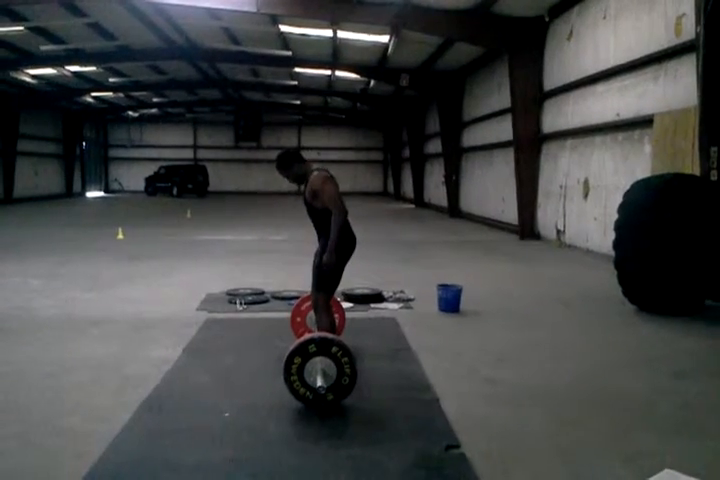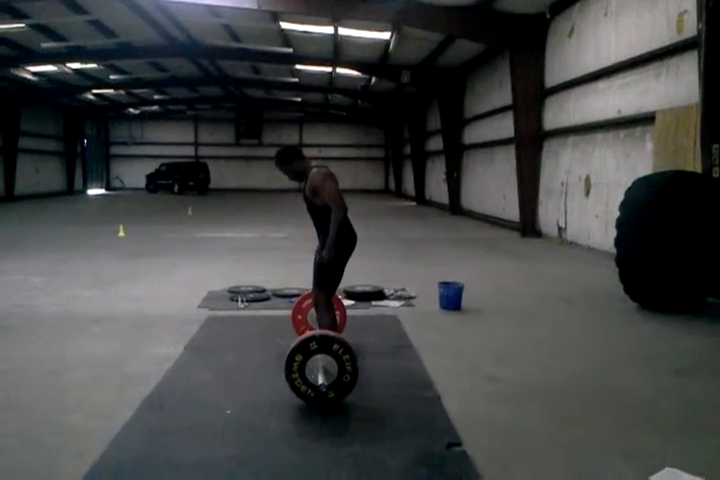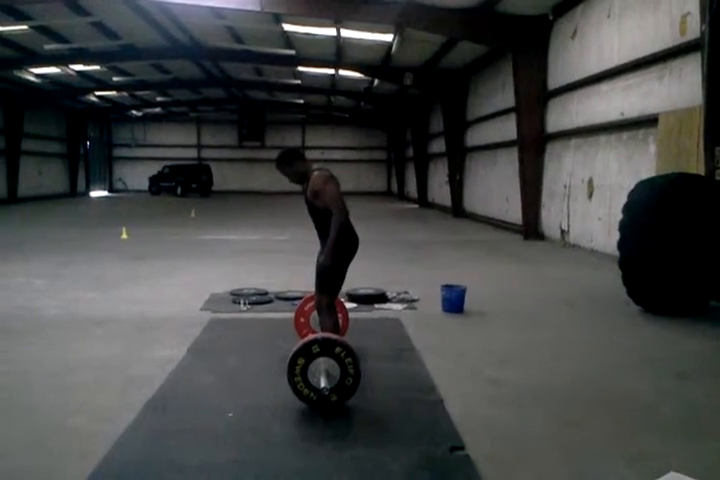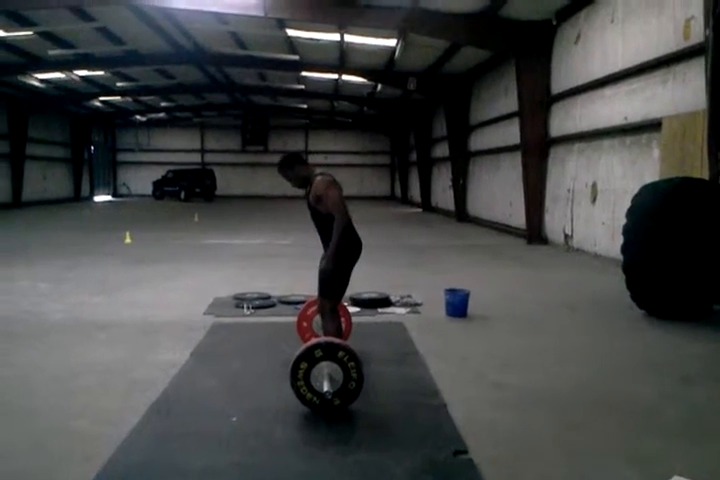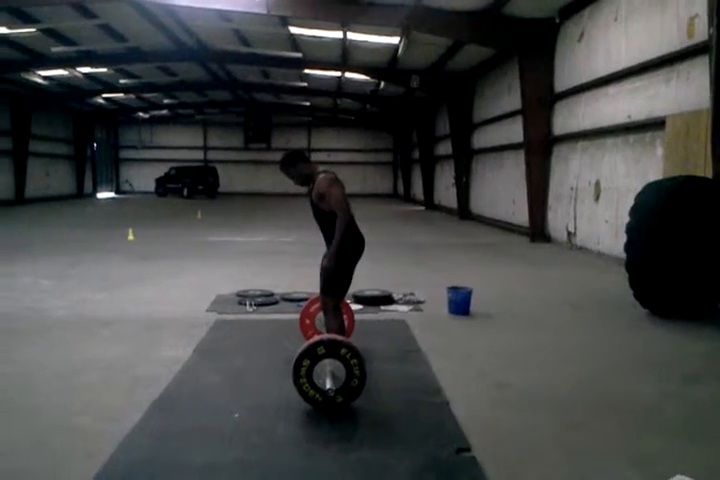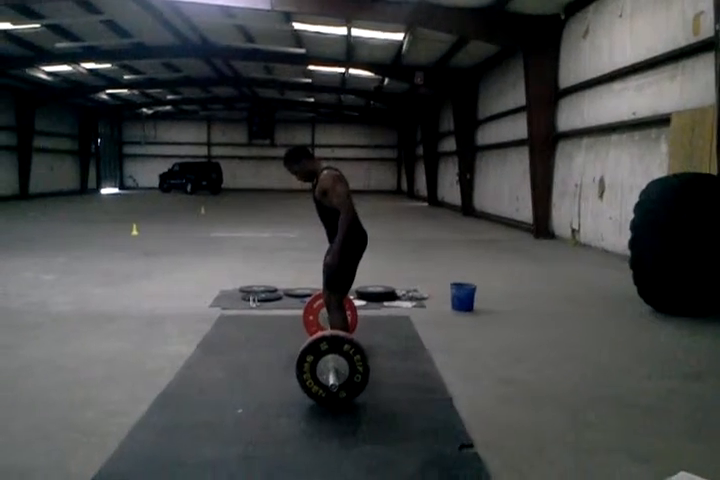
dt=0.1s
person 1, frame 1
left shoulder: (319, 179)
right shoulder: (312, 180)
left elbow: (339, 211)
left wrist: (331, 250)
left hip: (336, 244)
right hip: (329, 242)
left knee: (320, 302)
right knee: (317, 299)
person 1, frame 2
left shoulder: (318, 176)
right shoulder: (311, 178)
left elbow: (339, 208)
left wrist: (329, 247)
left hip: (337, 242)
right hip: (330, 241)
left knee: (322, 300)
right knee: (319, 298)
person 1, frame 3
left shoulder: (320, 178)
right shoulder: (312, 181)
left elbow: (340, 212)
left wrist: (328, 251)
left hip: (339, 245)
right hip: (333, 244)
left knee: (324, 303)
right knee: (322, 301)
person 1, frame 4
left shoulder: (322, 183)
right shoulder: (314, 185)
left elbow: (342, 217)
left wrist: (330, 256)
right wrist: (329, 254)
left hip: (342, 249)
right hip: (336, 249)
left knee: (327, 307)
right knee: (325, 305)
person 1, frame 5
left shoulder: (325, 181)
right shoulder: (317, 183)
left elbow: (344, 215)
left wrist: (332, 254)
right wrist: (331, 252)
left hip: (345, 247)
right hip: (339, 246)
left knee: (330, 305)
right knee: (327, 302)
person 1, frame 6
left shoulder: (329, 178)
right shoulder: (321, 179)
left elbow: (347, 212)
left wrist: (335, 251)
right wrist: (334, 248)
left hip: (348, 243)
right hip: (342, 242)
left knee: (334, 301)
right knee: (330, 298)
